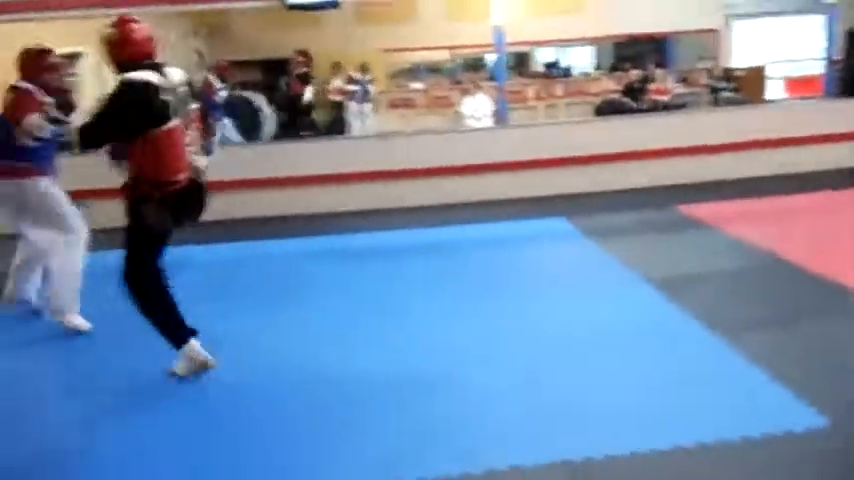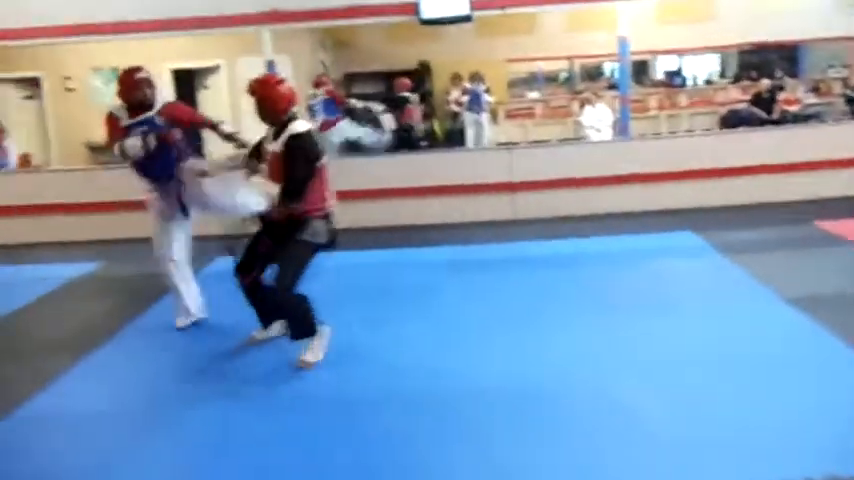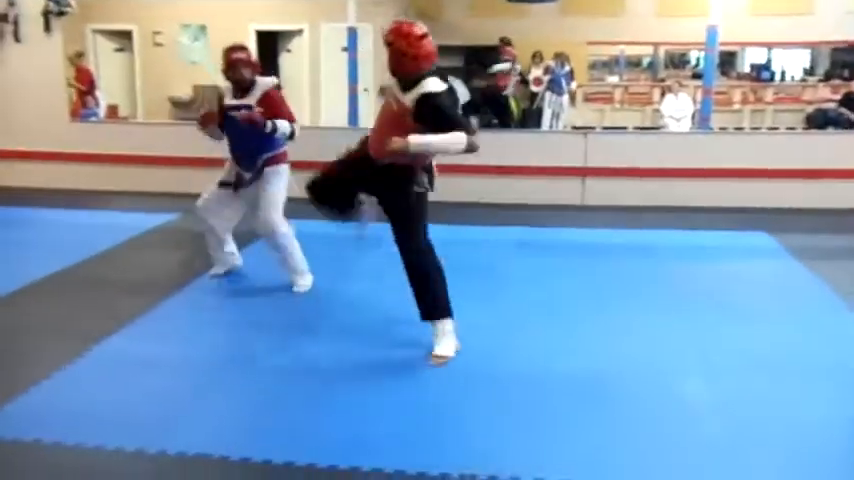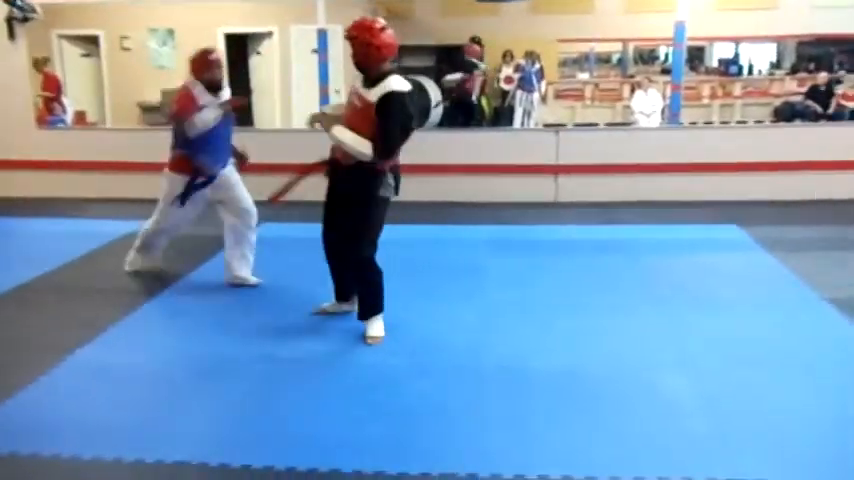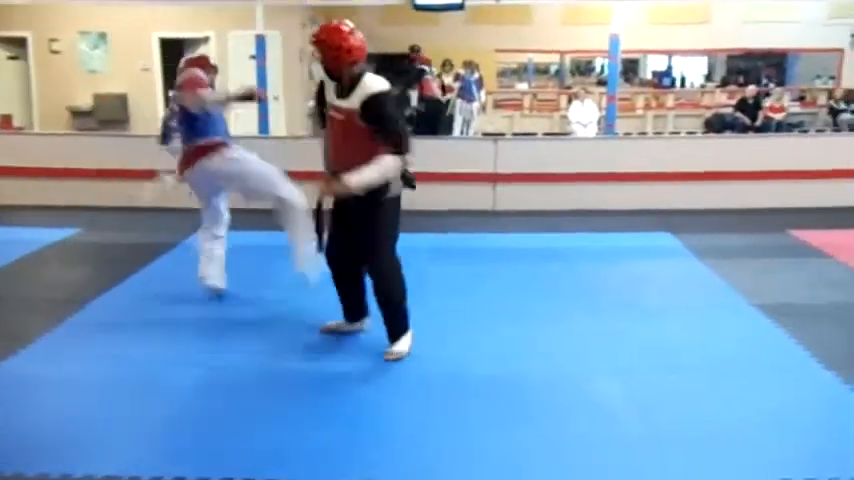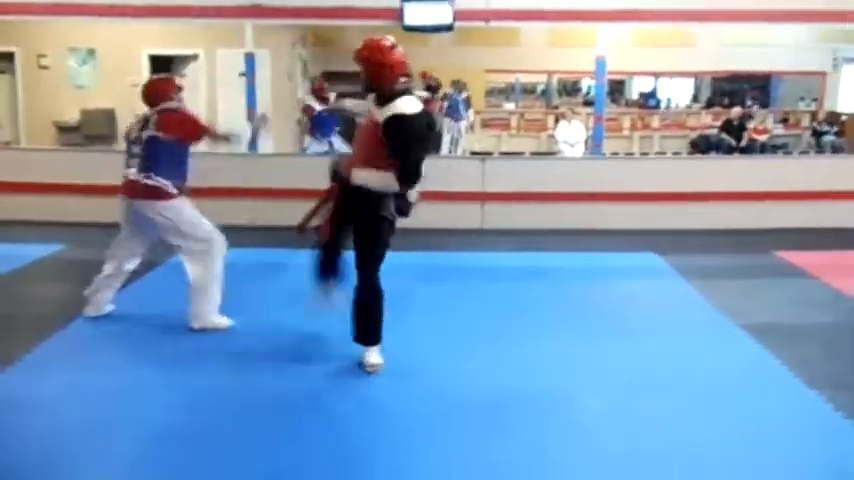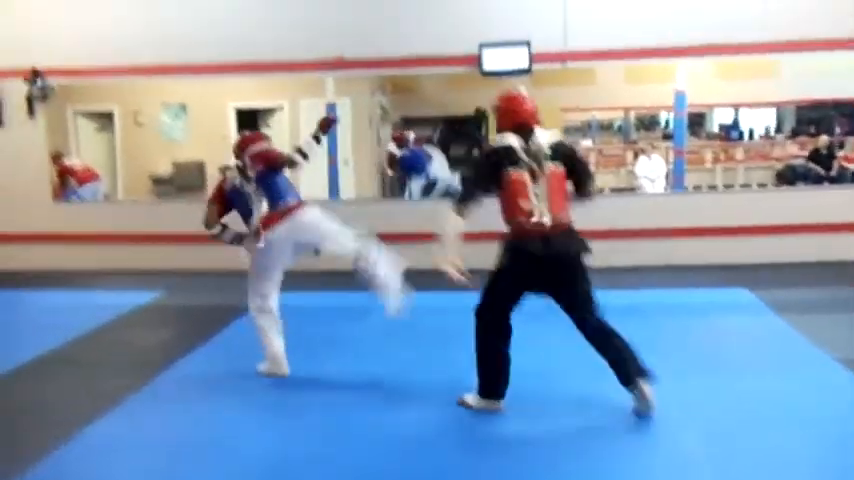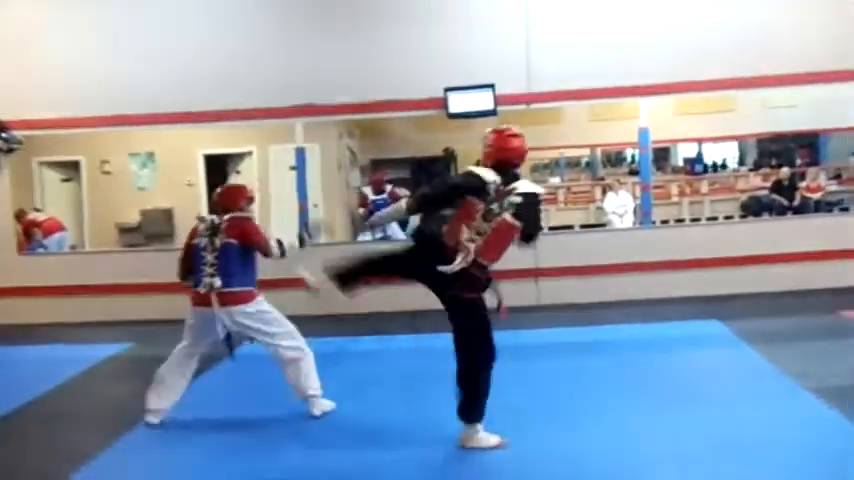
dt=0.5s
person 1, frame 1
left shoulder: (134, 89)
right shoulder: (174, 76)
left elbow: (89, 138)
left hip: (156, 197)
right hip: (183, 186)
left knee: (141, 276)
left ankle: (190, 349)
person 1, frame 2
left shoulder: (299, 138)
right shoulder: (277, 132)
left elbow: (291, 196)
right elbow: (255, 156)
left hip: (307, 225)
right hip: (283, 220)
left knee: (281, 289)
right knee: (246, 272)
left ankle: (314, 333)
right ankle: (273, 324)
person 1, frame 3
left shoulder: (435, 97)
right shoulder: (404, 80)
left elbow: (468, 139)
left wrist: (413, 141)
left hip: (405, 175)
right hip: (372, 159)
left knee: (415, 250)
right knee: (320, 189)
left ankle: (444, 330)
right ankle: (351, 208)
person 1, frame 4
left shoulder: (396, 97)
right shoulder: (368, 78)
left elbow: (380, 155)
left wrist: (334, 129)
right wrist: (331, 117)
left hip: (372, 181)
right hip: (344, 169)
left knee: (359, 252)
right knee: (333, 240)
left ankle: (373, 317)
right ankle: (345, 299)
person 1, frame 5
left shoulder: (376, 97)
right shoulder: (328, 86)
left elbow: (398, 153)
left wrist: (348, 183)
left hip: (375, 189)
right hip: (345, 183)
left knee: (381, 262)
right knee: (341, 254)
left ankle: (400, 334)
right ankle: (355, 318)
person 1, frame 6
left shoulder: (407, 120)
right shoulder: (385, 96)
left elbow: (405, 181)
left wrist: (352, 175)
left hip: (379, 202)
right hip: (355, 185)
left knee: (367, 273)
right knee: (331, 235)
left ankle: (371, 346)
right ankle: (328, 282)
person 1, frame 7
left shoulder: (498, 153)
right shoulder: (558, 148)
left elbow: (463, 201)
right elbow: (587, 188)
left wrist: (448, 251)
left hip: (525, 249)
right hip: (563, 246)
left knee: (491, 318)
right knee: (589, 319)
left ankle: (490, 395)
right ankle: (638, 383)
person 1, frame 8
left shoulder: (474, 179)
right shoulder: (530, 197)
left elbow: (420, 201)
right elbow: (528, 237)
left wrist: (375, 219)
left hip: (429, 259)
right hip: (465, 281)
left knee: (384, 261)
right knee: (479, 355)
left ankle: (337, 275)
right ankle: (472, 432)
person 2, frame 1
left shoulder: (35, 96)
left elbow: (45, 130)
right elbow: (28, 133)
left wrist: (64, 108)
right wrist: (55, 110)
right hip: (29, 178)
left knee: (36, 234)
right knee: (72, 231)
right ankle: (64, 308)
person 2, frame 2
left shoulder: (168, 109)
right shoulder: (116, 118)
left elbow: (205, 121)
right elbow: (122, 150)
left wrist: (228, 135)
right wrist: (156, 139)
left hip: (186, 175)
right hip: (163, 190)
right knee: (168, 249)
right ankle: (190, 308)
person 2, frame 3
left shoulder: (268, 94)
right shoulder: (226, 96)
left elbow: (291, 128)
right elbow: (219, 133)
left wrist: (263, 124)
right wrist: (209, 124)
left hip: (271, 169)
right hip: (240, 169)
left knee: (270, 223)
right knee: (208, 209)
left ankle: (301, 274)
right ankle: (228, 259)
person 2, frame 4
left shoulder: (223, 97)
right shoulder: (187, 95)
right elbow: (191, 127)
left wrist: (234, 151)
right wrist: (221, 108)
left hip: (220, 171)
right hip: (185, 173)
left knee: (245, 213)
right knee: (164, 223)
left ankle: (240, 272)
right ankle: (142, 259)
person 2, frame 5
left shoulder: (184, 93)
right shoulder: (192, 79)
right elbow: (194, 102)
right wrist: (239, 95)
left hip: (193, 168)
right hip: (215, 156)
left knee: (214, 222)
right knee: (285, 196)
left ankle: (213, 277)
right ankle: (306, 255)
person 2, frame 6
left shoulder: (142, 122)
right shoulder: (176, 117)
right elbow: (217, 136)
left hip: (134, 197)
right hip: (161, 201)
left knee: (125, 251)
right knee: (210, 246)
left ankle: (95, 304)
right ankle: (204, 315)
person 2, frame 7
left shoulder: (228, 181)
right shoulder: (264, 158)
left elbow: (210, 222)
right elbow: (290, 160)
left wrist: (233, 236)
right wrist: (317, 135)
left hip: (266, 237)
right hip: (299, 221)
left knee: (262, 301)
right knee: (357, 249)
left ankle: (276, 362)
right ankle: (392, 290)
person 2, frame 8
left shoulder: (198, 229)
right shoulder: (242, 224)
left elbow: (183, 275)
right elbow: (270, 250)
left hip: (204, 307)
right hip: (242, 305)
left knee: (184, 356)
right knee: (292, 345)
left ankle: (155, 410)
right ankle: (315, 401)
